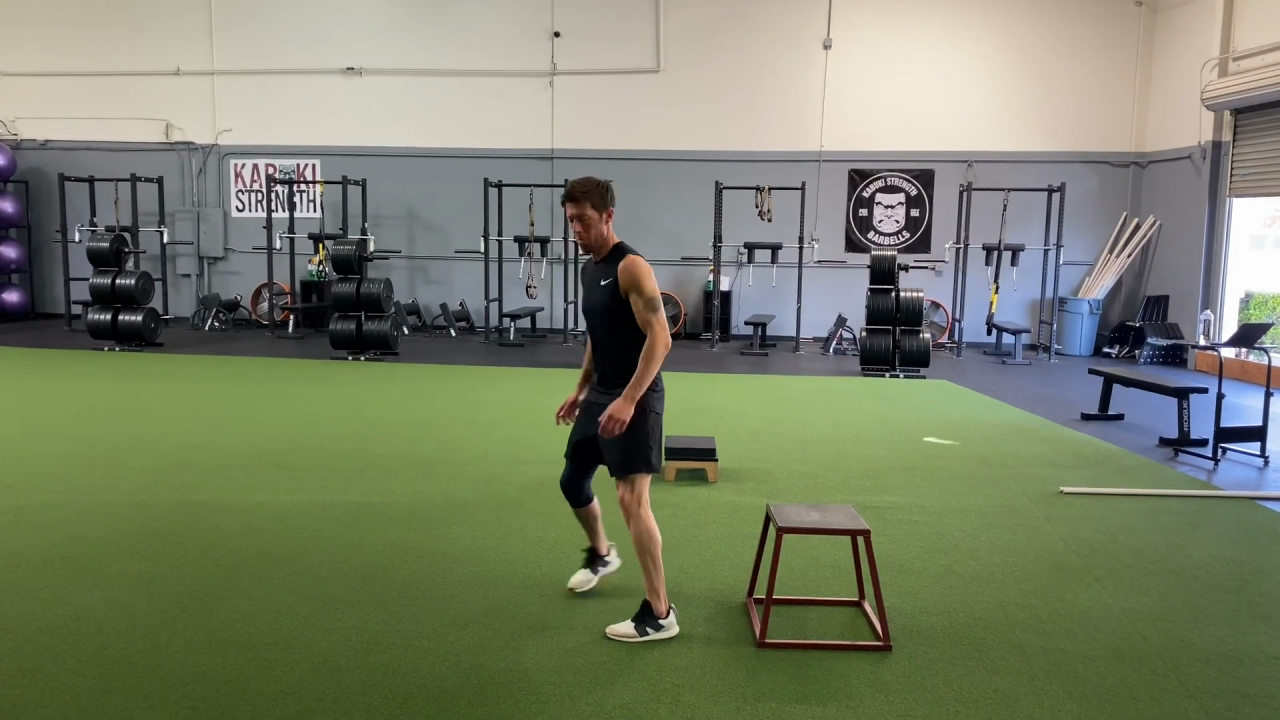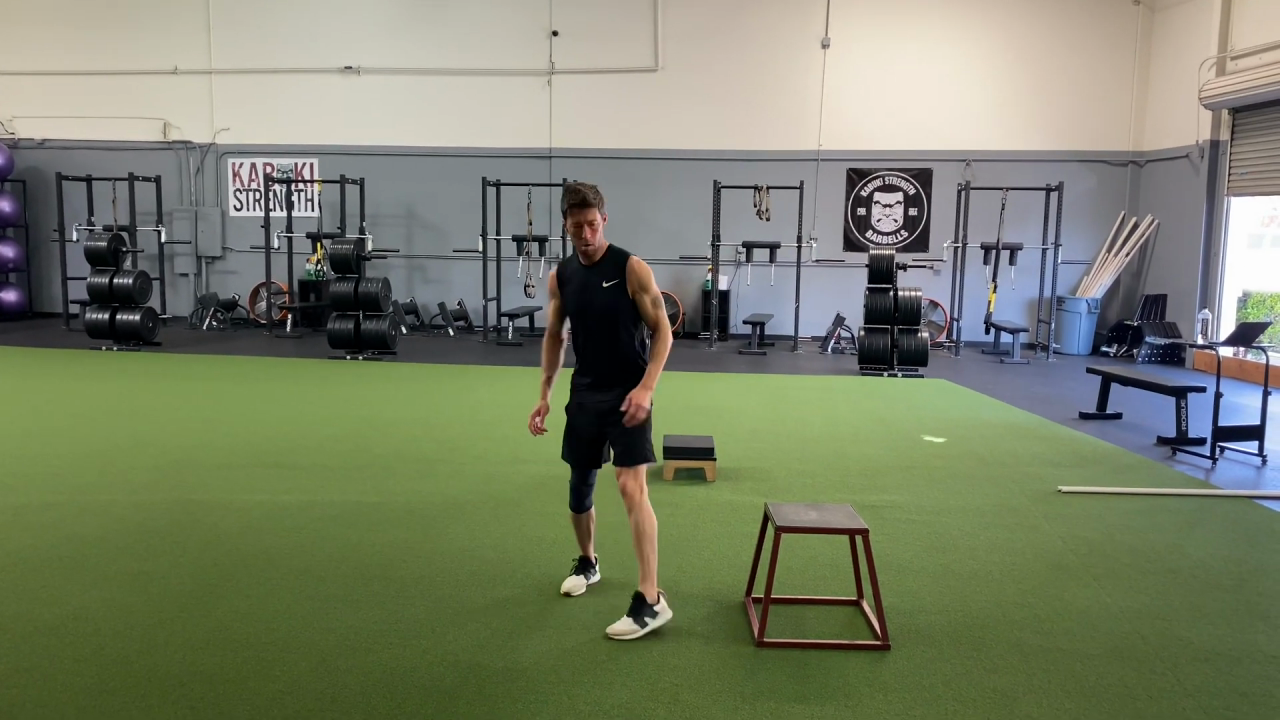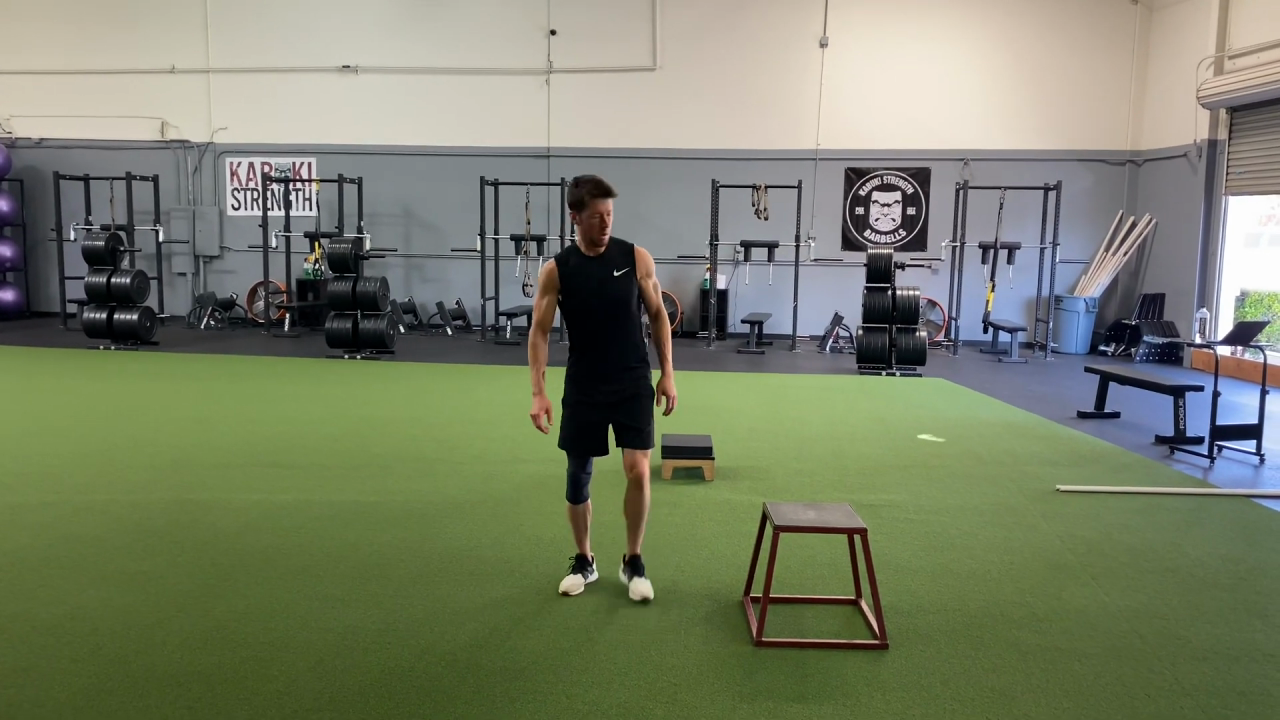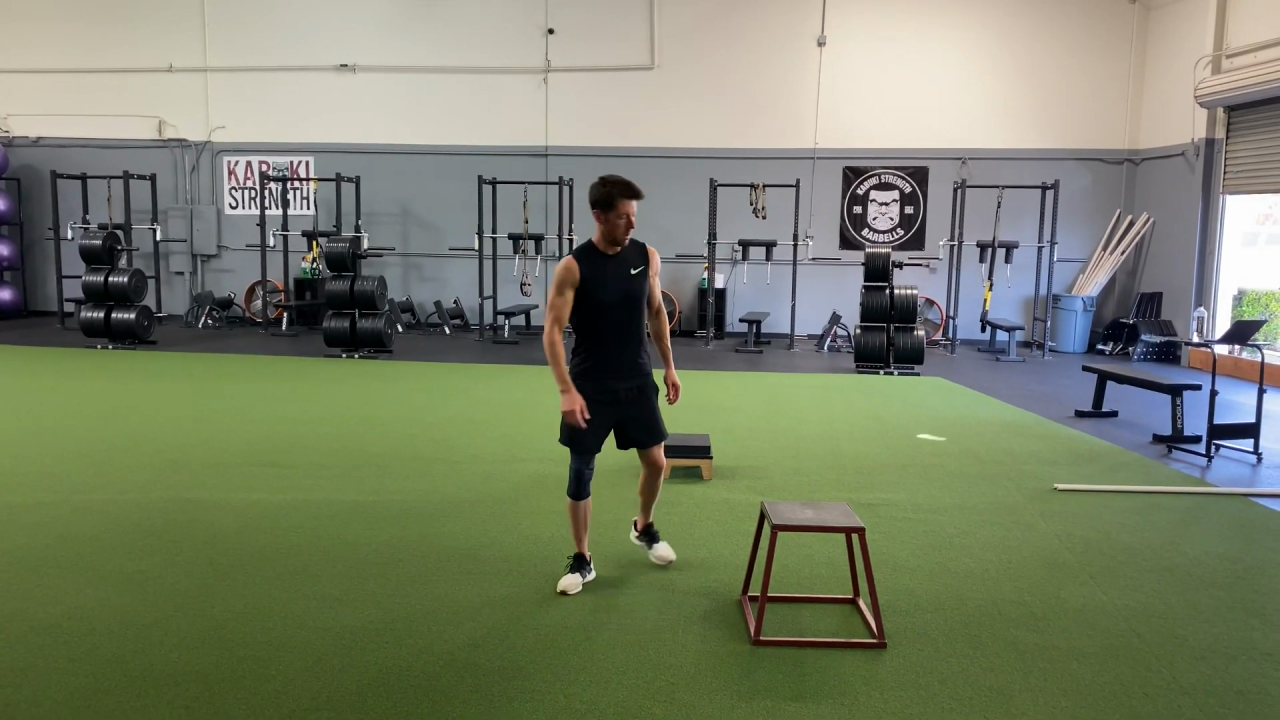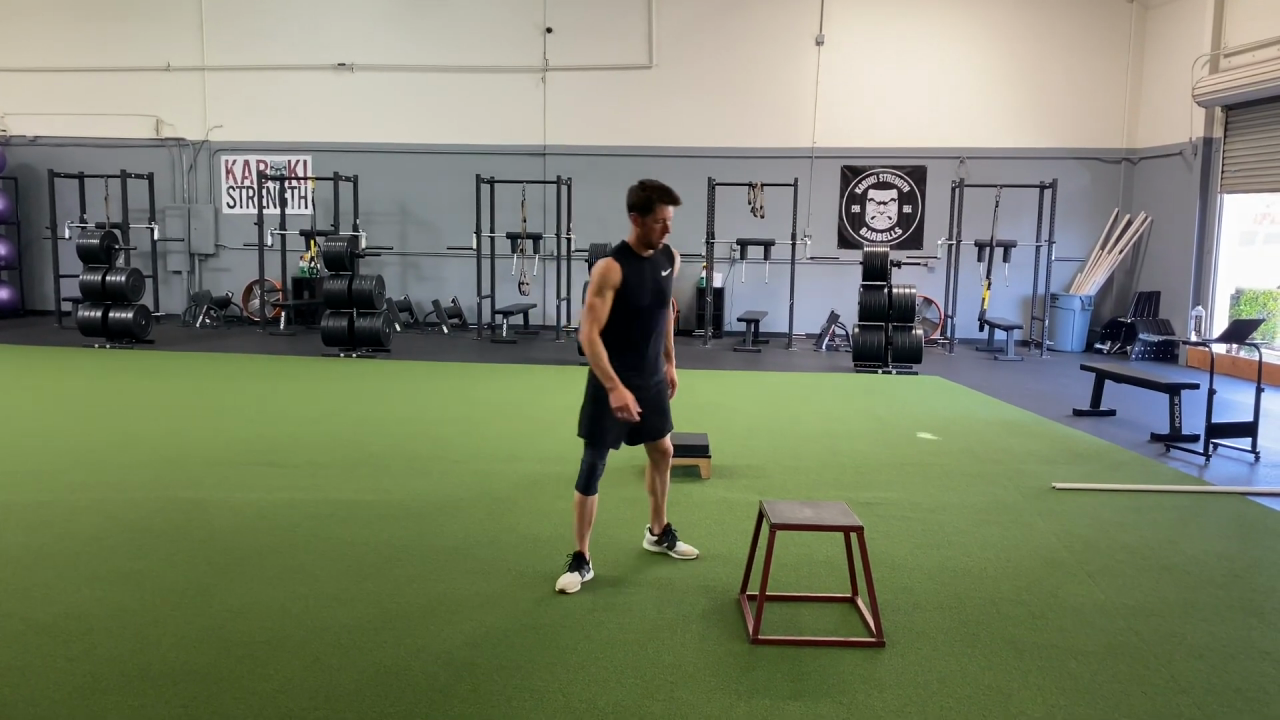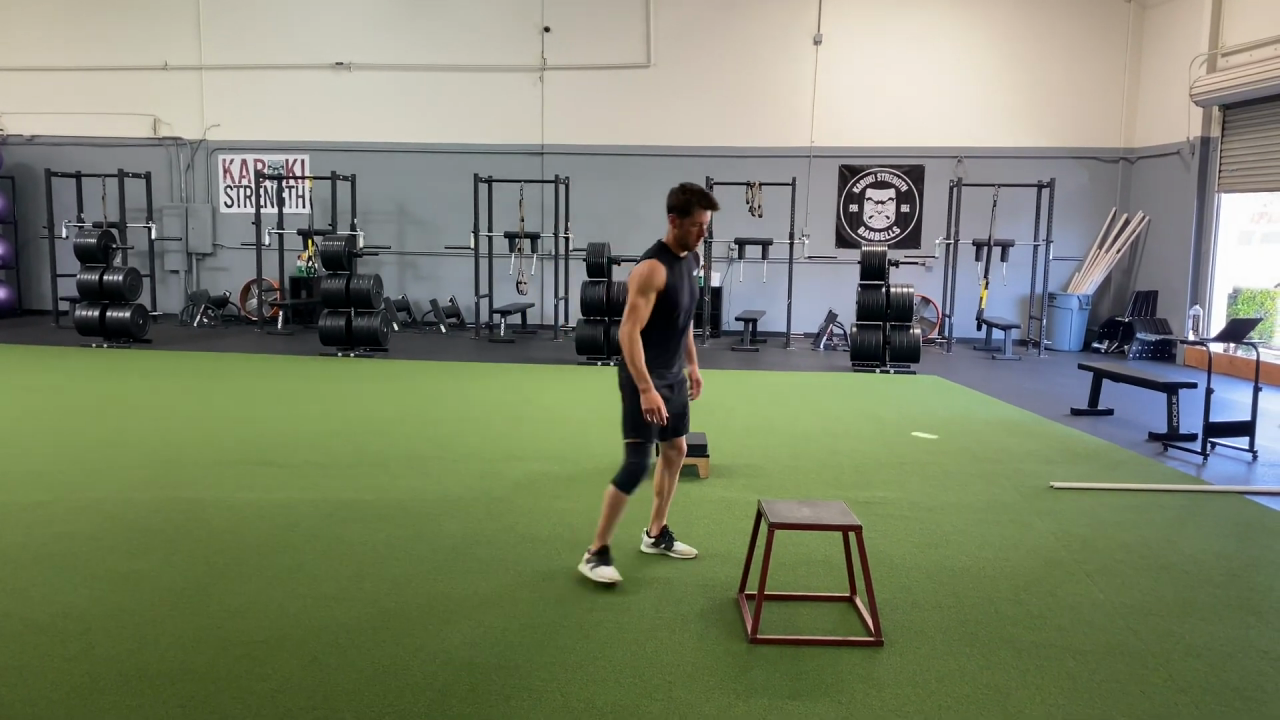
dt=0.2s
person 1, frame 1
left shoulder: (631, 267)
right shoulder: (588, 269)
left elbow: (659, 338)
left wrist: (629, 398)
right wrist: (580, 389)
left hip: (633, 401)
right hip: (598, 396)
left knee: (632, 499)
right knee: (572, 483)
left ankle: (659, 613)
right ankle: (600, 553)
person 1, frame 2
left shoulder: (631, 268)
right shoulder: (561, 275)
left elbow: (661, 331)
right elbow: (553, 339)
left wrist: (645, 387)
right wrist: (543, 396)
left hip: (629, 397)
right hip: (586, 397)
left knee: (632, 489)
right knee: (580, 487)
left ankle: (650, 601)
right ankle: (587, 561)
person 1, frame 3
left shoulder: (637, 258)
right shoulder: (557, 269)
left elbow: (658, 316)
right elbow: (539, 333)
left wrist: (666, 374)
right wrist: (538, 394)
left hip: (633, 384)
right hip: (584, 388)
left knee: (638, 471)
right knee: (578, 477)
left ankle: (633, 561)
right ankle: (583, 561)
person 1, frame 4
left shoulder: (646, 256)
right shoulder: (574, 267)
left elbow: (657, 314)
right elbow: (552, 332)
left wrist: (668, 366)
right wrist: (566, 391)
left hip: (638, 380)
right hip: (590, 385)
left knee: (655, 460)
right knee: (581, 472)
left ankle: (643, 527)
right ankle: (581, 561)
person 1, frame 5
left shoulder: (670, 257)
right shoulder: (611, 268)
right elbow: (588, 332)
left wrist: (670, 363)
right wrist: (614, 388)
left hip: (651, 376)
right hip: (613, 380)
left knee: (662, 451)
right knee: (592, 466)
left ankle: (658, 531)
right ankle: (580, 560)
person 1, frame 6
left shoulder: (691, 258)
right shoulder: (652, 268)
right elbow: (629, 332)
left wrist: (692, 363)
right wrist: (647, 390)
left hip: (671, 372)
right hip: (644, 375)
left knee: (675, 452)
right knee: (635, 464)
left ankle: (657, 533)
right ankle: (597, 552)
